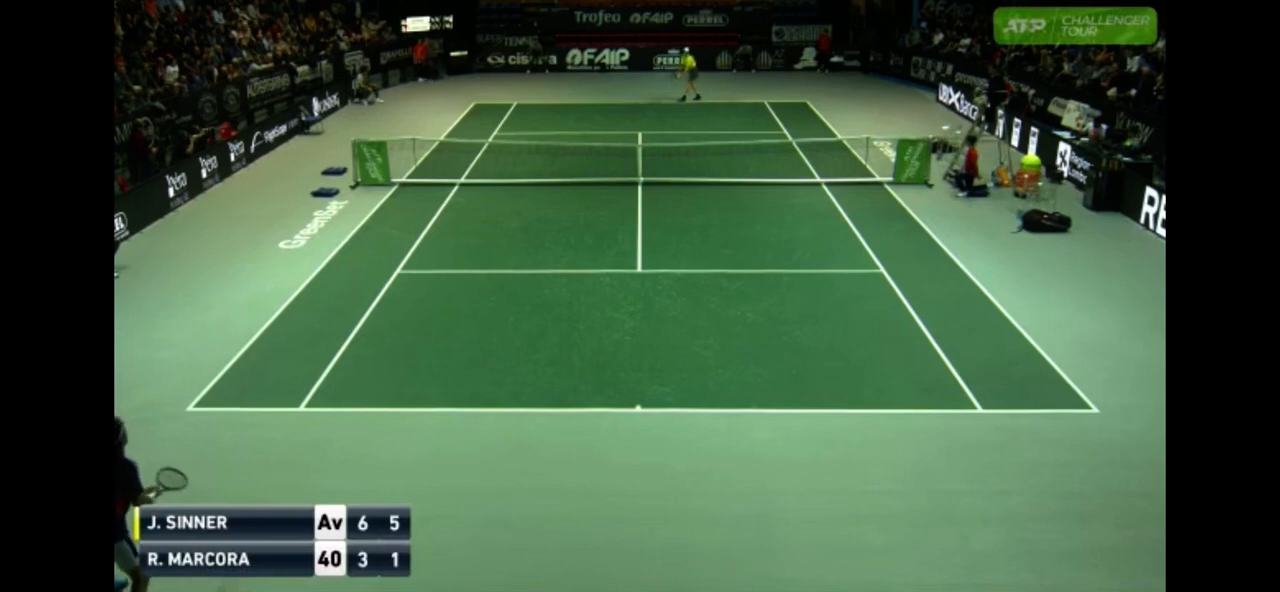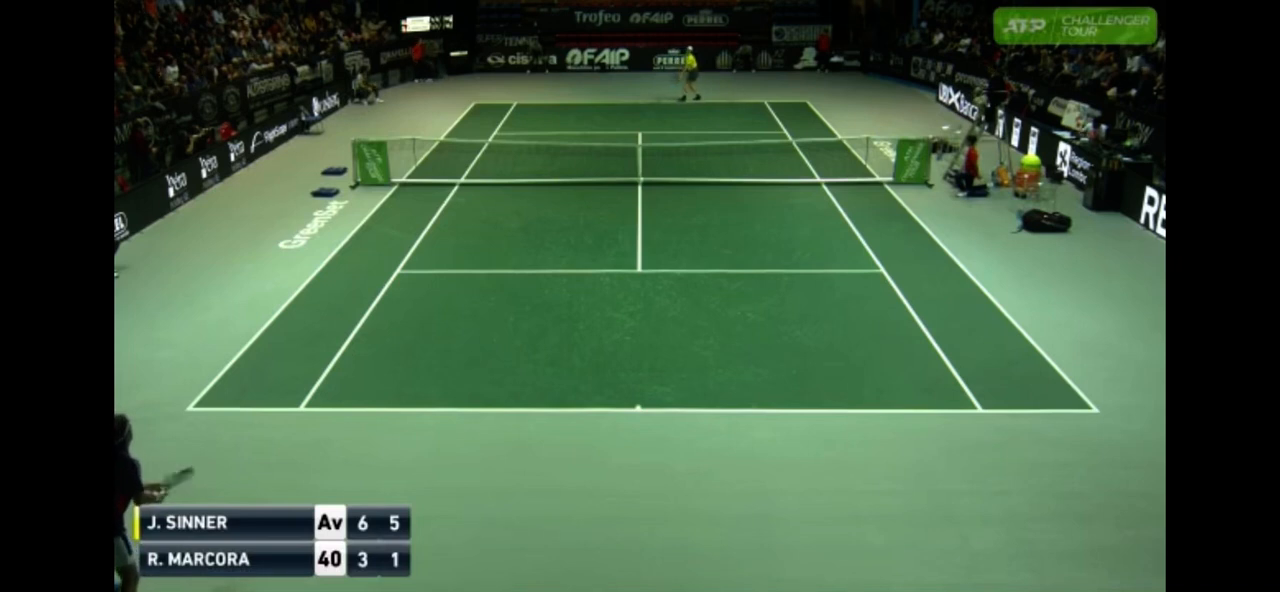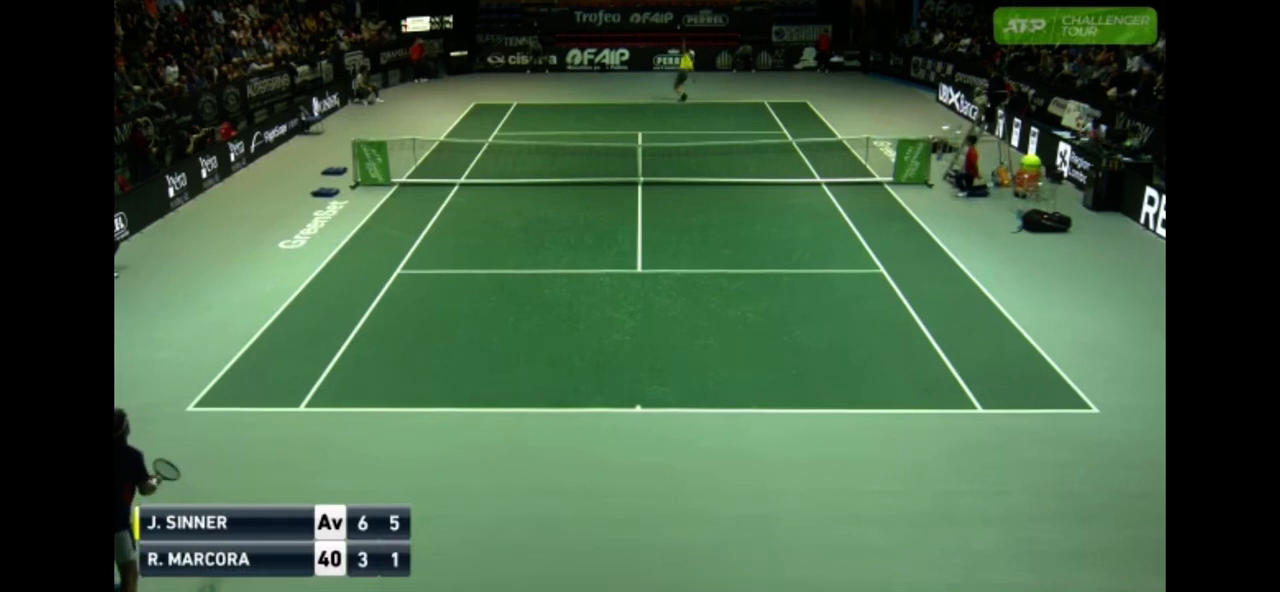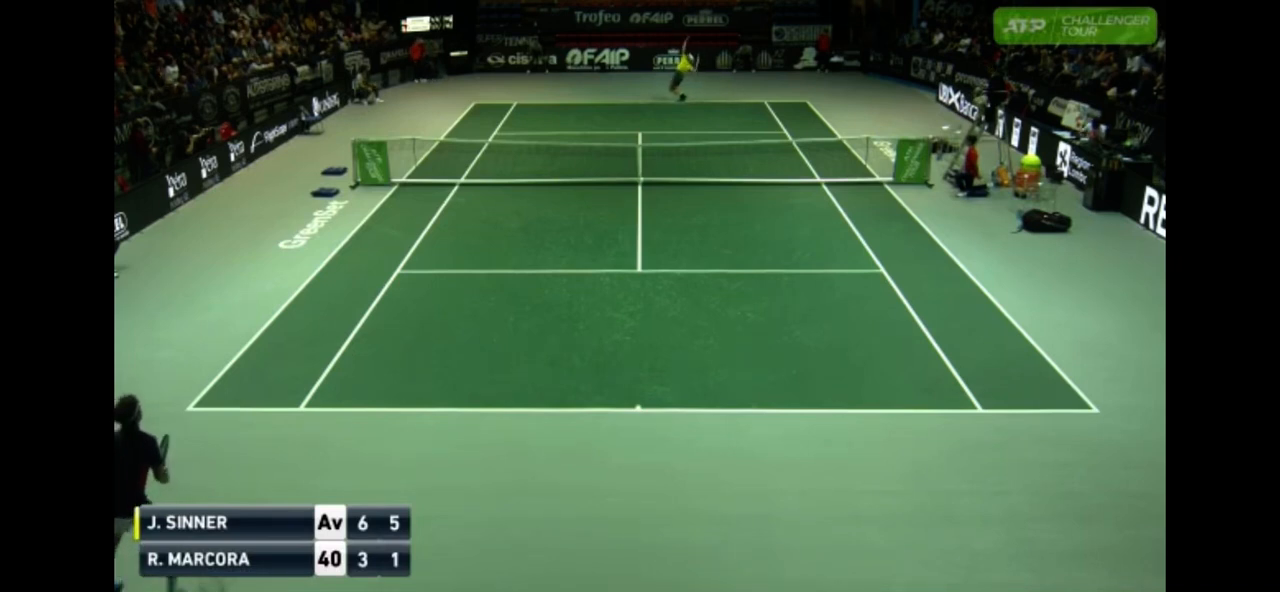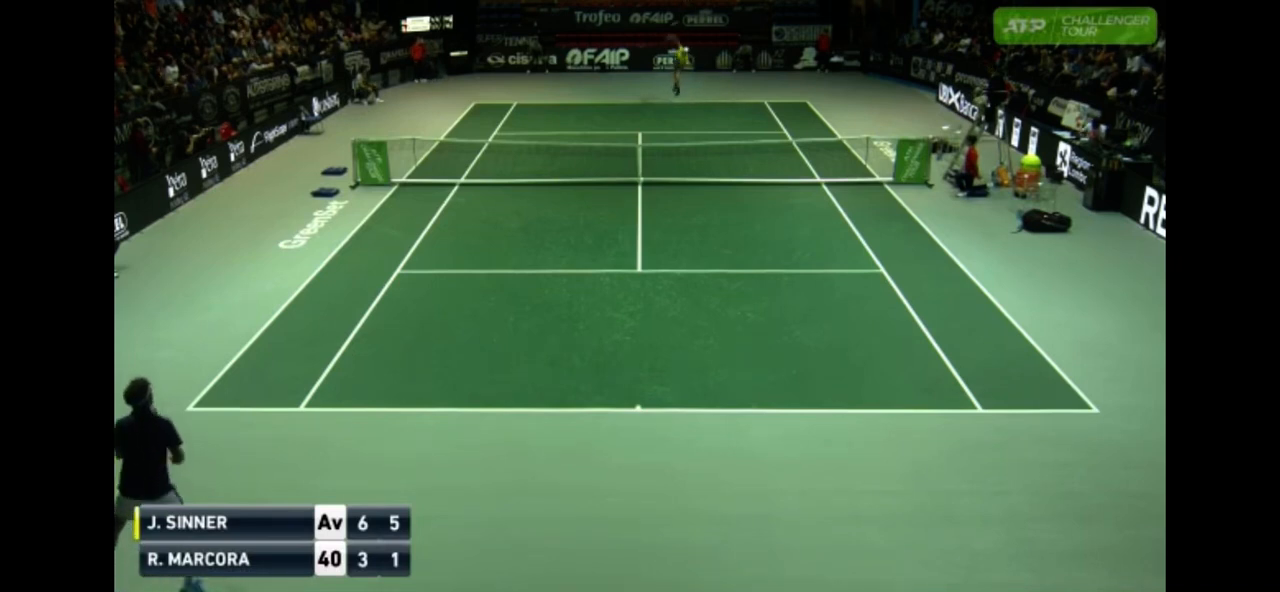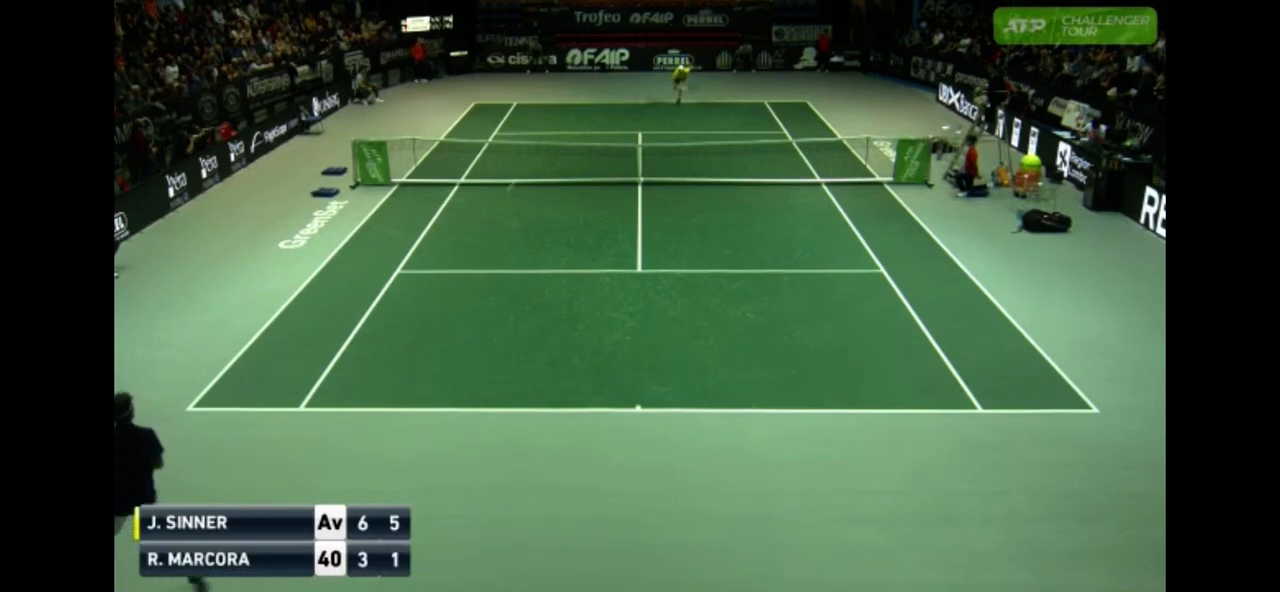
dt=0.4s
person 1, frame 1
right shoulder: (126, 466)
right elbow: (137, 501)
left wrist: (142, 492)
right wrist: (152, 496)
right hip: (116, 532)
right knee: (141, 576)
person 1, frame 2
right shoulder: (128, 464)
right elbow: (139, 499)
left wrist: (145, 488)
right wrist: (158, 496)
right hip: (113, 528)
right knee: (130, 575)
person 1, frame 3
right shoulder: (132, 455)
right elbow: (144, 489)
left wrist: (146, 479)
right wrist: (154, 482)
right hip: (118, 521)
right knee: (130, 572)
person 1, frame 4
left shoulder: (116, 439)
right shoulder: (147, 441)
right elbow: (161, 476)
right wrist: (165, 473)
left hip: (115, 504)
right hip: (136, 506)
left knee: (114, 540)
person 1, frame 5
left shoulder: (122, 425)
right shoulder: (163, 424)
left elbow: (119, 454)
right elbow: (180, 457)
left hip: (130, 489)
right hip: (159, 490)
left knee: (115, 528)
person 1, frame 6
left shoulder: (114, 438)
right shoulder: (147, 435)
right elbow: (158, 464)
left hip: (118, 503)
right hip: (145, 499)
right ankle: (195, 576)
